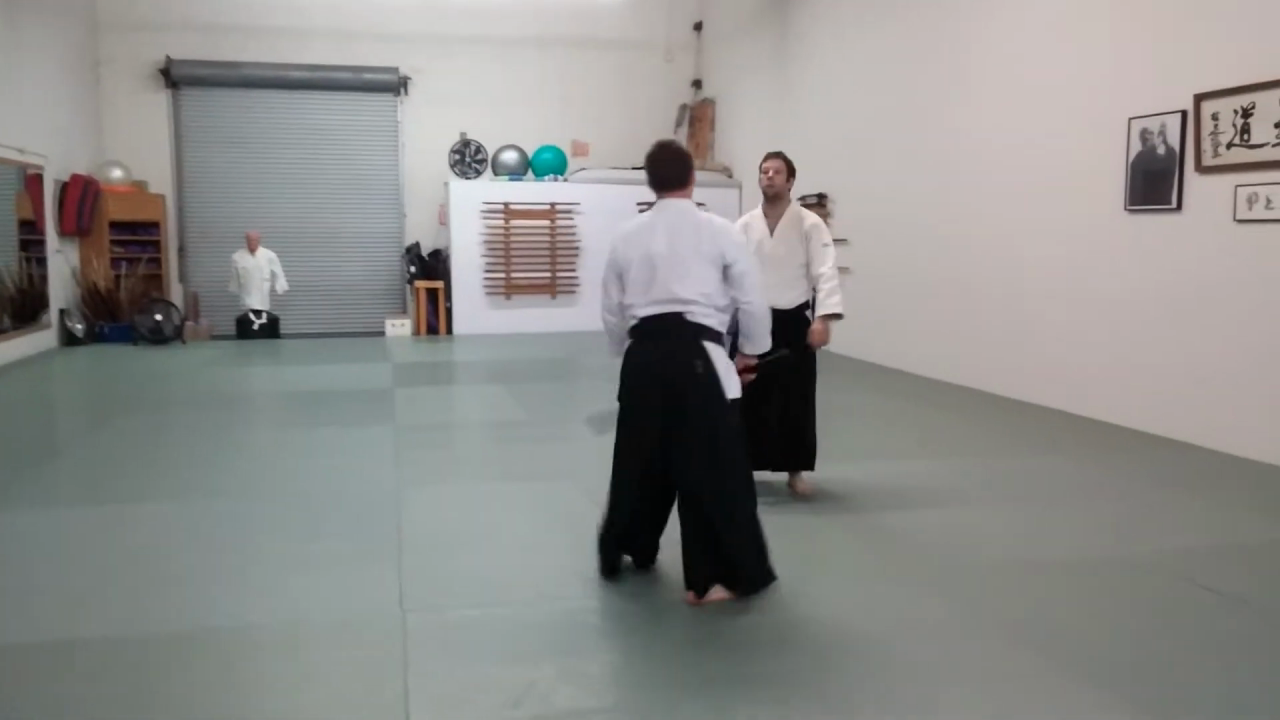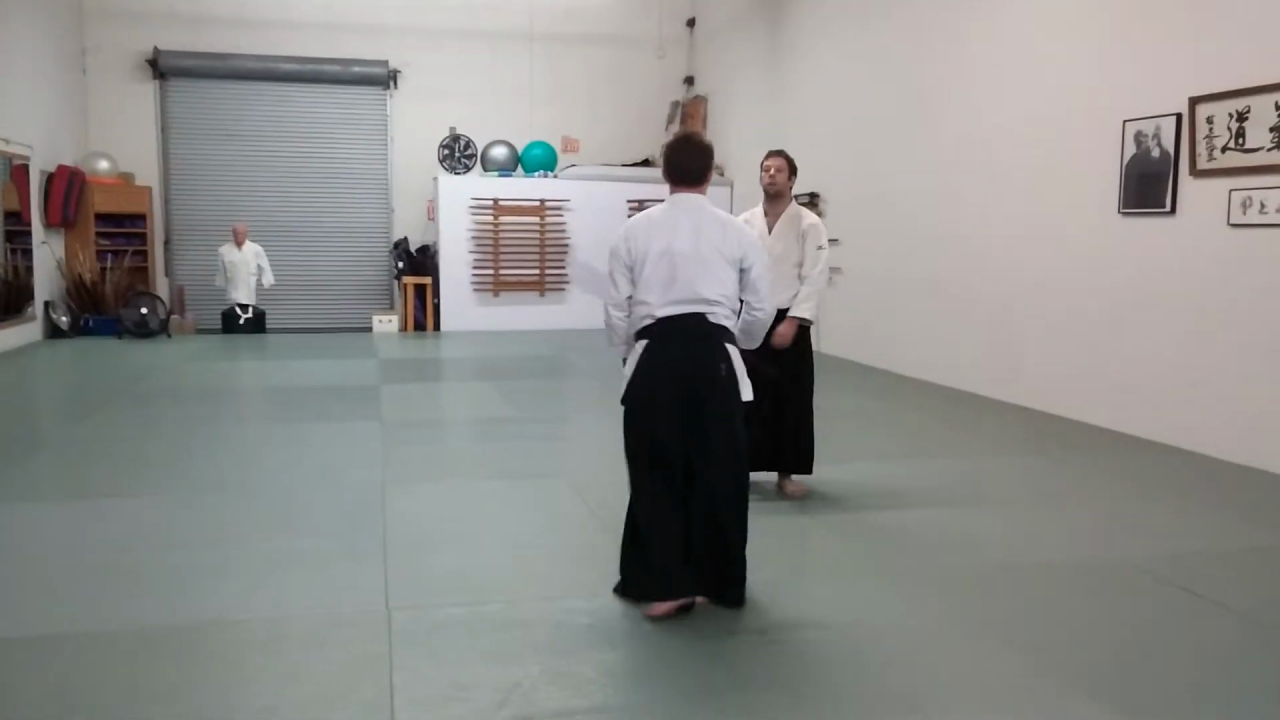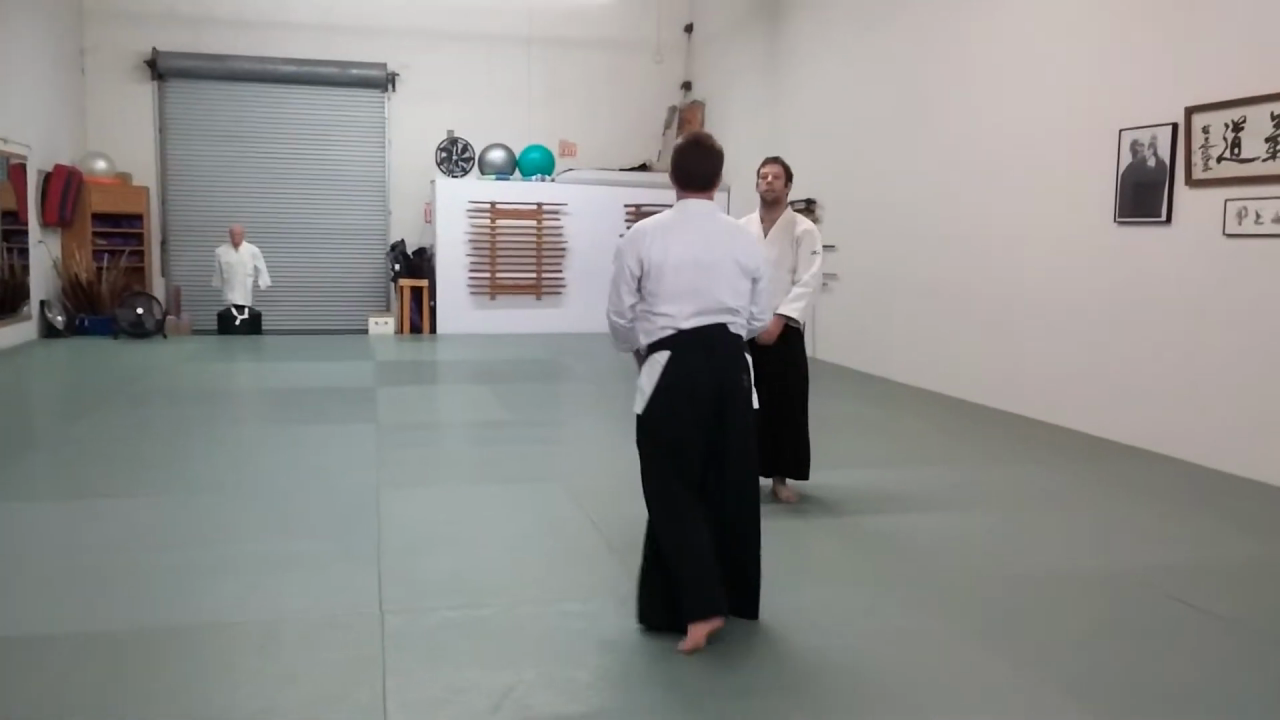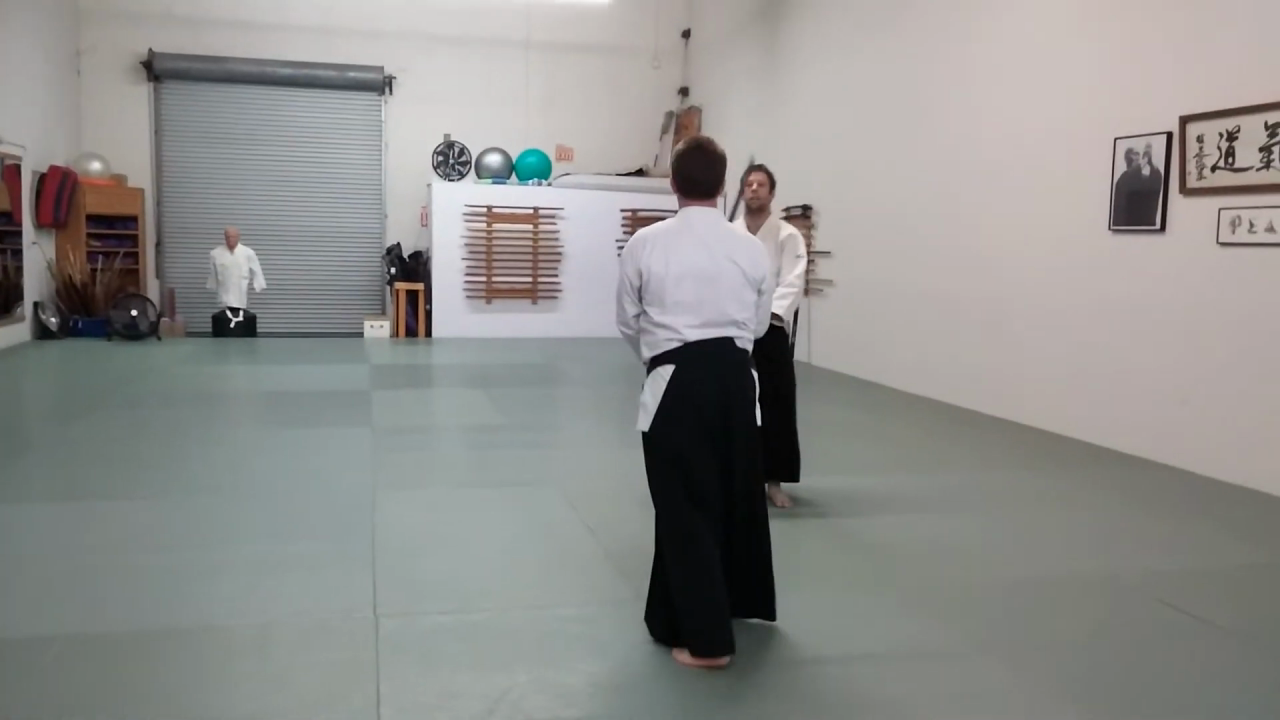
dt=0.2s
person 1, frame 1
left shoulder: (627, 236)
right shoulder: (721, 232)
left elbow: (612, 312)
right elbow: (752, 303)
right wrist: (751, 352)
left hip: (644, 356)
right hip: (697, 356)
left knee: (639, 461)
right knee: (713, 467)
left ankle: (618, 554)
right ankle: (711, 577)
person 1, frame 2
left shoulder: (636, 229)
right shoulder: (736, 232)
left elbow: (617, 308)
right elbow: (759, 310)
left wrist: (630, 354)
right wrist: (735, 342)
left hip: (656, 358)
right hip: (713, 358)
left knee: (655, 475)
right knee: (718, 475)
left ankle: (665, 586)
right ankle: (712, 582)
person 1, frame 3
left shoulder: (644, 235)
right shoulder: (745, 239)
left elbow: (620, 315)
right elbow: (756, 316)
left wrist: (642, 348)
left hip: (672, 370)
right hip: (729, 366)
left knee: (675, 493)
right knee: (729, 486)
left ankle: (699, 607)
right ankle: (728, 595)
person 1, frame 4
left shoulder: (646, 243)
right shoulder: (750, 247)
left elbow: (628, 322)
right elbow: (759, 321)
left hip: (677, 383)
right hip: (734, 377)
left knee: (685, 508)
right knee: (736, 494)
left ankle: (706, 638)
right ankle: (736, 601)
person 2, frame 1
left shoulder: (810, 224)
right shoulder: (744, 225)
left elbow: (825, 273)
left wrist: (825, 317)
left hip: (794, 324)
left knee: (796, 400)
right knee: (746, 397)
left ankle: (795, 470)
person 2, frame 2
left shoulder: (808, 224)
right shoulder: (744, 223)
left elbow: (815, 278)
left wrist: (793, 321)
left hip: (789, 325)
left knee: (791, 401)
left ankle: (786, 472)
person 2, frame 3
left shoulder: (803, 230)
right shoulder: (741, 229)
left elbow: (807, 283)
left wrist: (778, 320)
left hip: (783, 332)
left knee: (786, 406)
left ankle: (779, 478)
person 2, frame 4
left shoulder: (787, 235)
left elbow: (791, 285)
left wrist: (765, 318)
left hip: (770, 335)
left knee: (776, 408)
left ankle: (774, 481)
